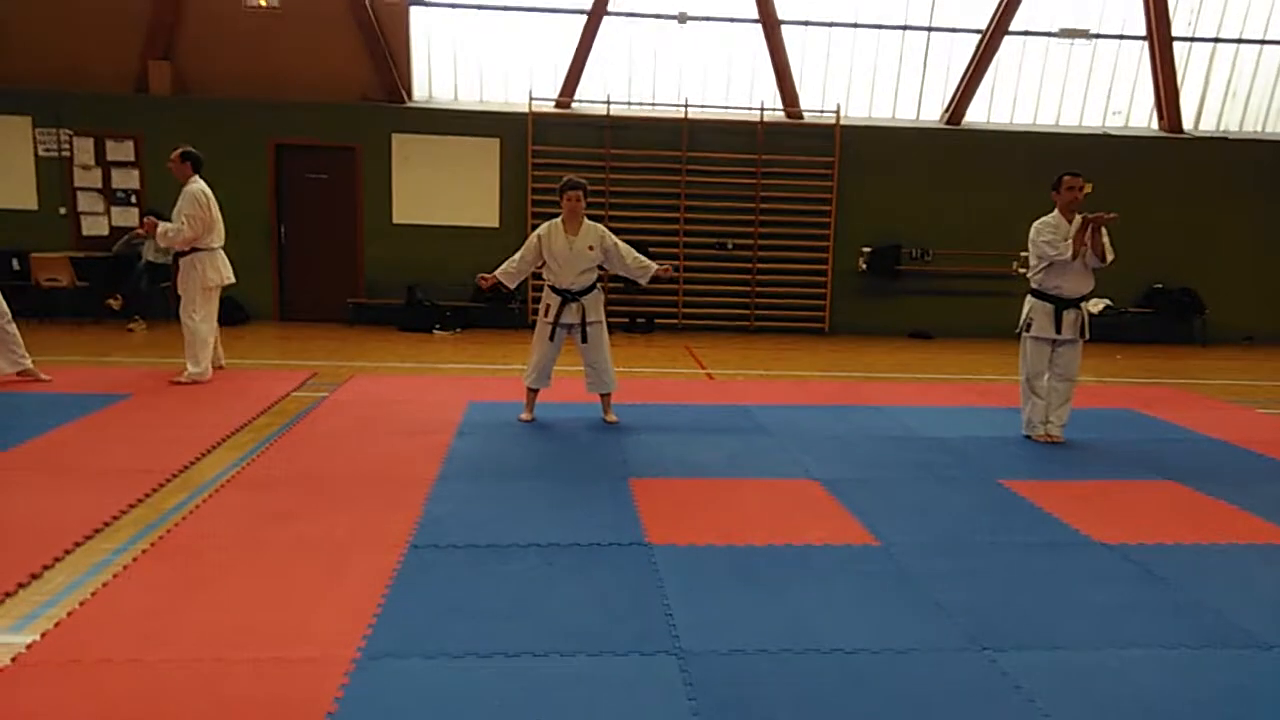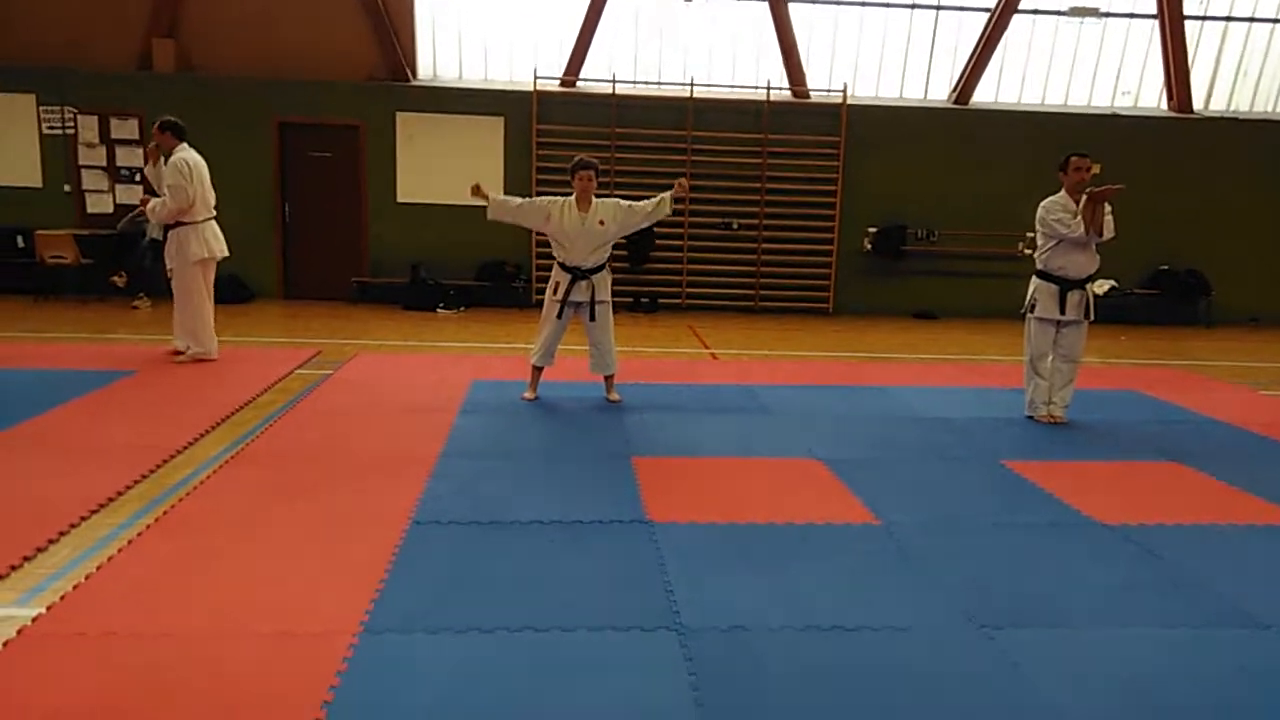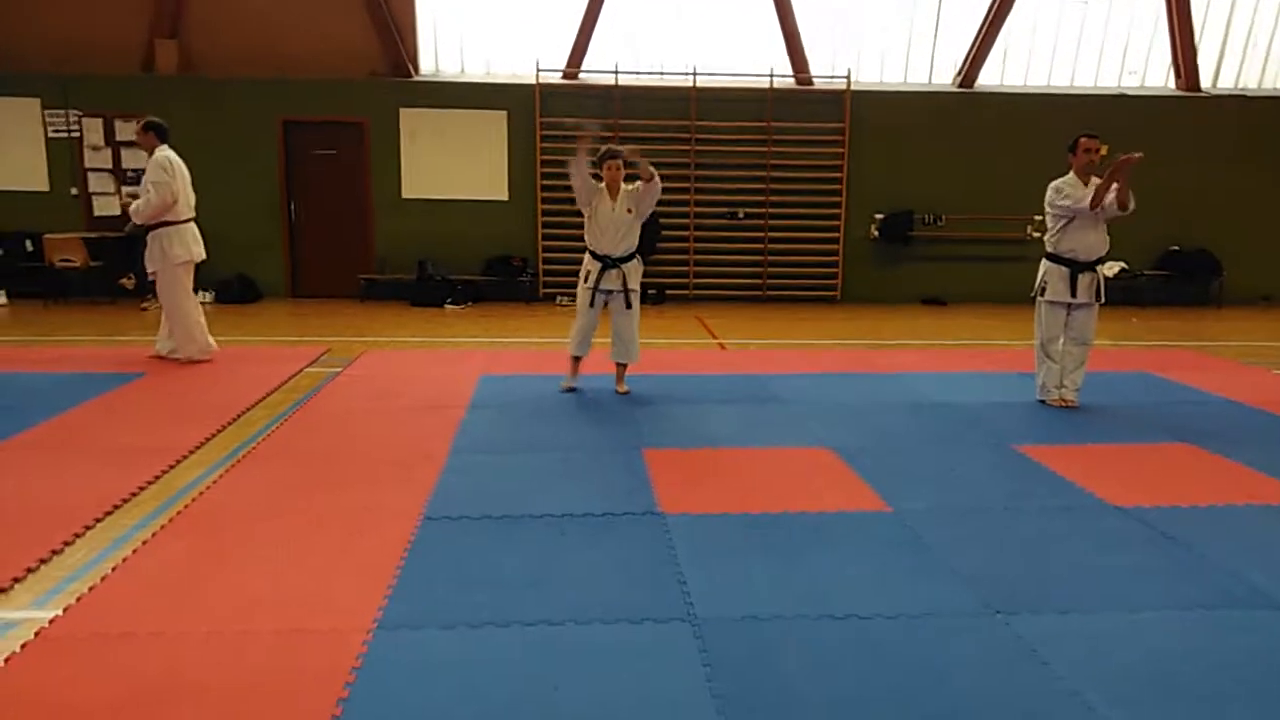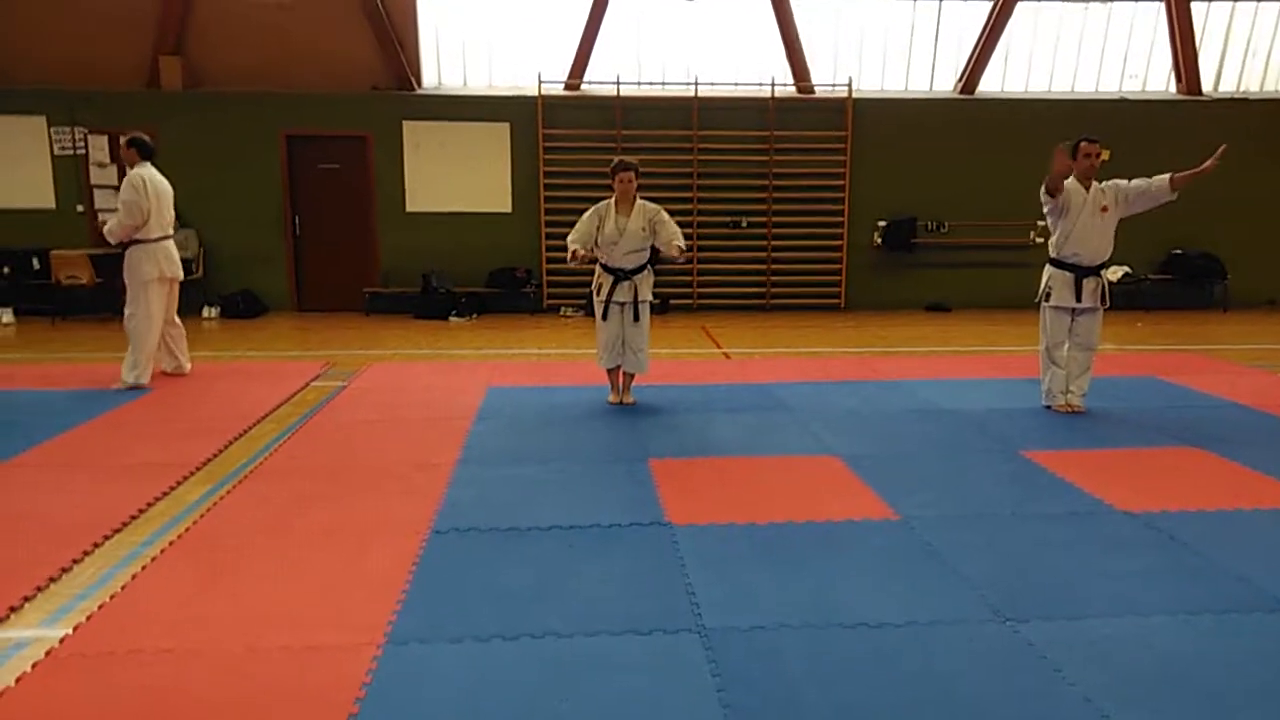
dt=0.5s
person 1, frame 1
left shoulder: (1092, 227)
right shoulder: (1043, 227)
left elbow: (1100, 260)
right elbow: (1066, 256)
left wrist: (1095, 230)
right wrist: (1083, 228)
left hip: (1073, 312)
right hip: (1042, 309)
left knee: (1065, 374)
right knee: (1035, 372)
left ankle: (1054, 425)
right ankle: (1035, 425)
person 1, frame 2
left shoulder: (1098, 206)
right shoulder: (1050, 207)
left elbow: (1098, 235)
right elbow: (1078, 233)
left wrist: (1098, 203)
right wrist: (1090, 202)
left hip: (1078, 292)
right hip: (1048, 289)
left knee: (1069, 356)
right knee: (1039, 353)
left ankle: (1057, 406)
right ankle: (1038, 406)
person 1, frame 3
left shoulder: (1105, 187)
right shoulder: (1059, 188)
left elbow: (1121, 207)
right elbow: (1088, 203)
left wrist: (1123, 175)
right wrist: (1112, 175)
left hip: (1089, 275)
right hip: (1058, 273)
left knee: (1081, 339)
right knee: (1050, 337)
left ankle: (1068, 390)
right ankle: (1049, 391)
person 1, frame 4
left shoulder: (1114, 193)
right shoulder: (1062, 190)
left elbow: (1157, 187)
right elbow: (1052, 190)
left wrist: (1199, 171)
right wrist: (1056, 174)
left hip: (1091, 280)
right hip: (1060, 278)
left knee: (1084, 344)
right knee: (1054, 342)
left ankle: (1074, 395)
right ankle: (1054, 396)
person 2, frame 1
left shoulder: (598, 233)
right shoulder: (546, 232)
left elbow: (624, 257)
right elbow: (523, 258)
left wrist: (655, 270)
right wrist: (496, 276)
left hip: (588, 303)
right hip: (555, 302)
left knee: (598, 358)
right knee: (541, 356)
left ankle: (607, 409)
right ankle: (529, 408)
person 2, frame 2
left shoulder: (613, 209)
right shoulder: (554, 207)
left elbow: (645, 210)
right elbow: (521, 207)
left wrist: (672, 194)
right wrist: (488, 198)
left hip: (596, 282)
right hip: (564, 280)
left knee: (602, 338)
right knee: (548, 334)
left ankle: (610, 388)
right ankle: (532, 386)
person 2, frame 3
left shoulder: (635, 195)
right shoulder: (591, 192)
left elbow: (652, 186)
right elbow: (578, 175)
left wrist: (639, 161)
right wrist: (582, 148)
left hip: (626, 271)
right hip: (595, 269)
left knee: (626, 329)
right knee: (583, 325)
left ankle: (620, 379)
right ankle: (573, 373)
person 2, frame 4
left shoulder: (652, 212)
right shoulder: (599, 212)
left elbow: (671, 234)
right elbow: (577, 236)
left wrist: (675, 249)
right wrist: (578, 252)
left hip: (637, 283)
right hip: (607, 282)
left knee: (635, 339)
right knee: (609, 338)
left ankle: (627, 389)
right ankle: (614, 389)
person 3, frame 1
left shoulder: (193, 192)
right shoulder: (195, 189)
left elbow: (189, 231)
left wrist: (160, 229)
right wrist: (161, 228)
left hip: (200, 262)
right hip: (204, 260)
left knee: (194, 315)
right knee: (204, 314)
left ankle: (198, 370)
right ankle: (213, 359)
person 3, frame 2
left shoulder: (178, 161)
right shoulder: (192, 157)
left elbow: (176, 203)
left wrist: (151, 205)
left hip: (190, 235)
right hip: (203, 231)
left knee: (191, 296)
right knee: (193, 294)
left ankle: (202, 348)
right ankle: (187, 342)
person 3, frame 3
left shoulder: (159, 160)
right shoulder: (172, 159)
left elbow: (159, 200)
left wrist: (134, 210)
right wrist: (140, 204)
left hip: (169, 237)
right hip: (179, 233)
left knee: (177, 297)
right knee: (175, 296)
left ankle: (200, 348)
right ankle: (173, 346)
person 3, frame 4
left shoulder: (135, 178)
right shoulder: (160, 178)
left elbow: (130, 219)
left wrist: (109, 229)
left hip: (145, 254)
right hip: (164, 250)
left knee: (141, 316)
right knee: (167, 314)
left ankle: (136, 376)
right ankle: (177, 363)
